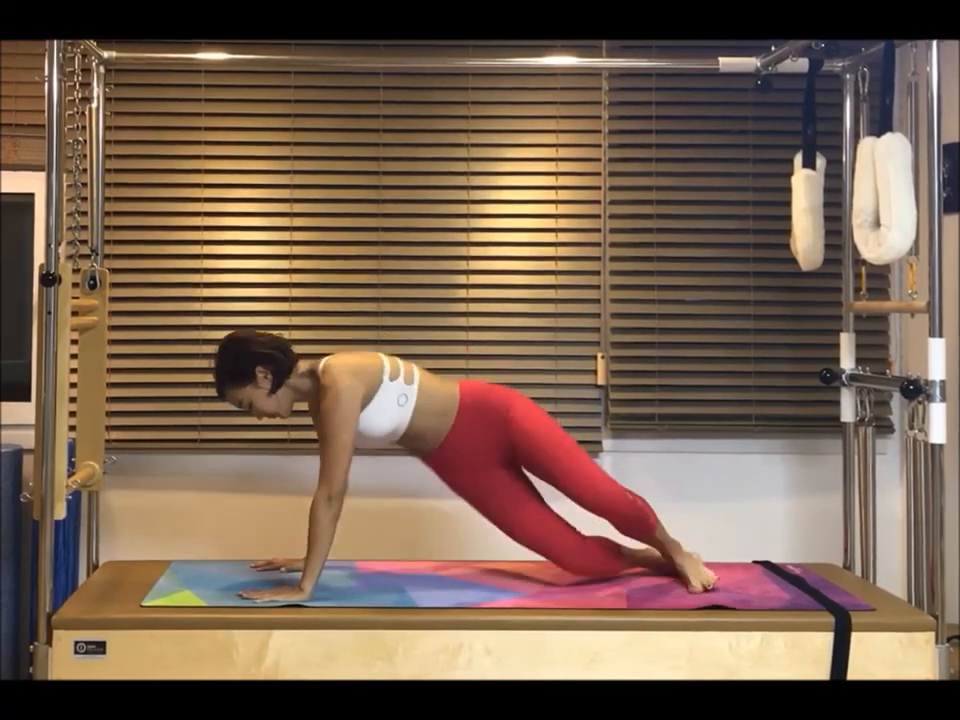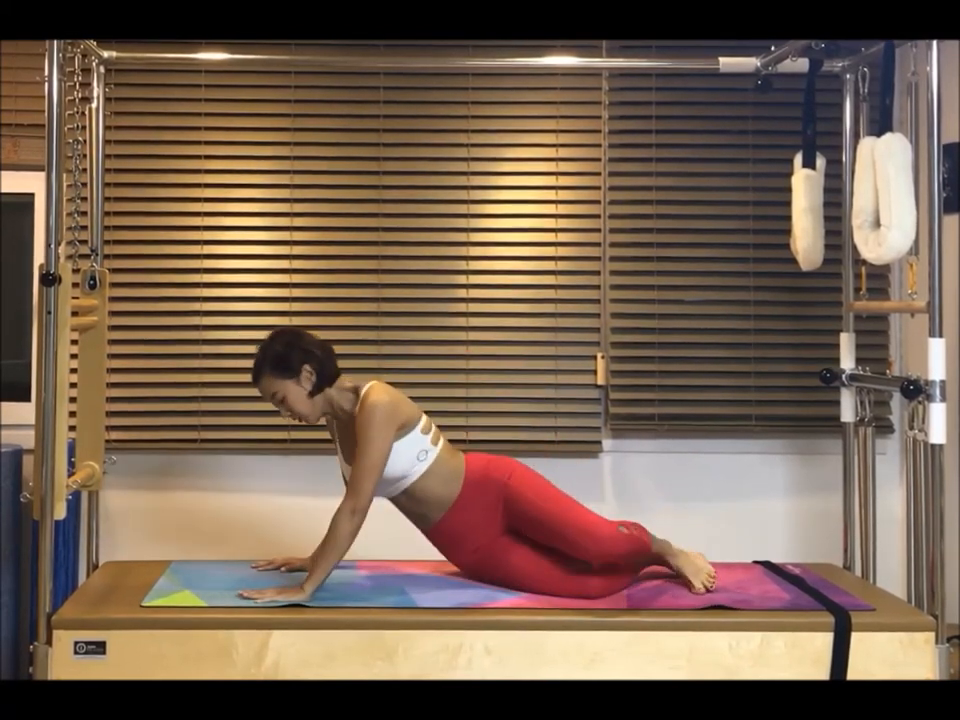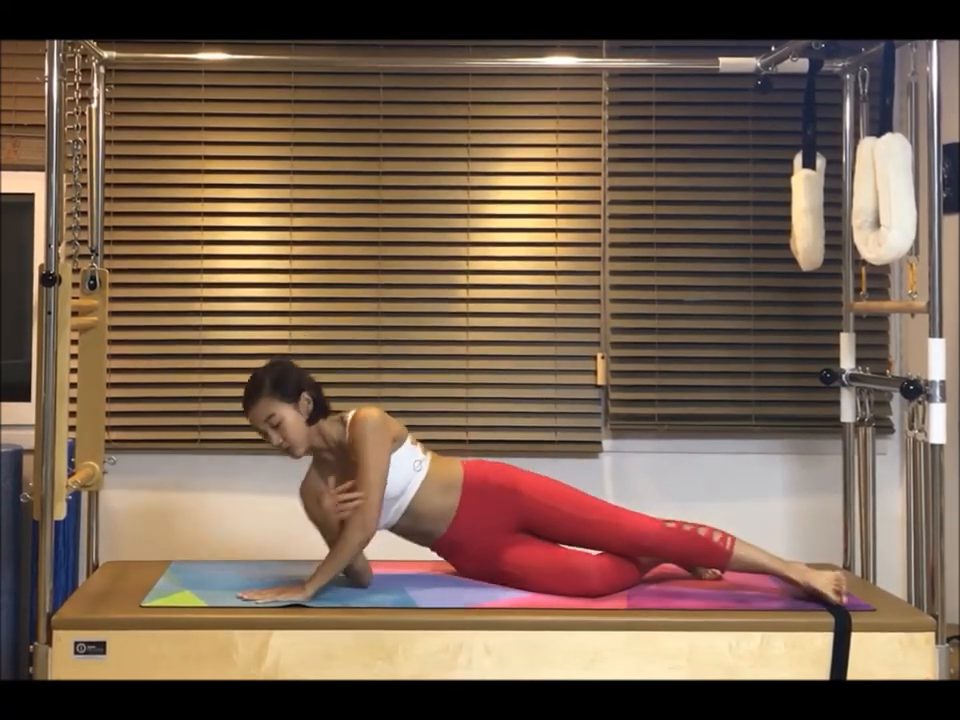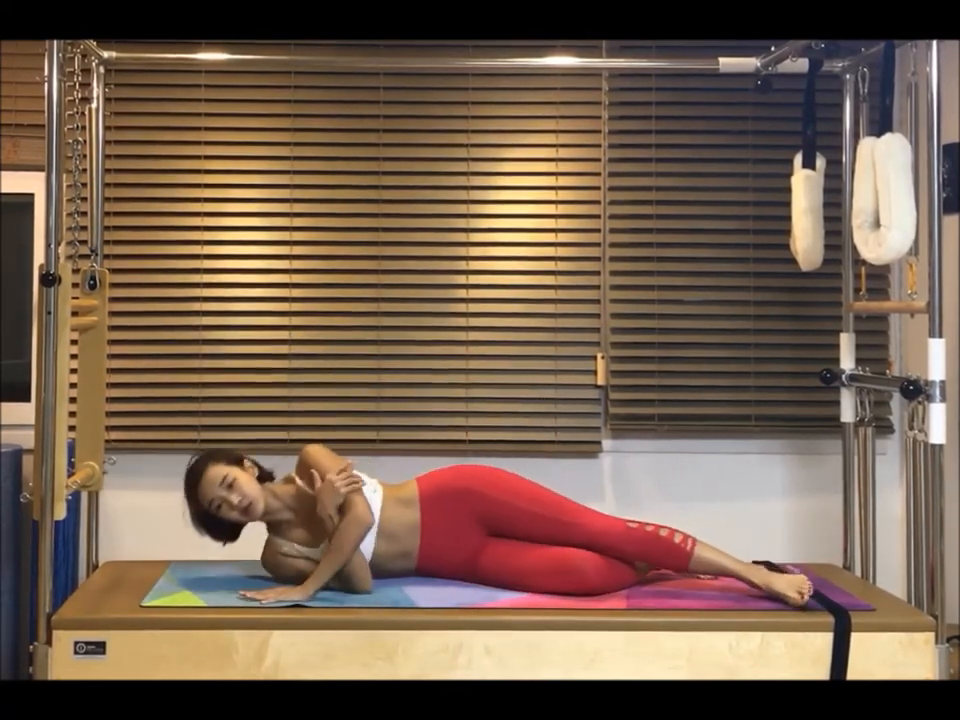
dt=0.5s
person 1, frame 1
left shoulder: (339, 381)
right shoulder: (319, 397)
left elbow: (330, 494)
right elbow: (331, 490)
left wrist: (305, 586)
right wrist: (307, 559)
left hip: (496, 413)
right hip: (459, 458)
left knee: (597, 493)
right knee: (574, 556)
left ankle: (674, 549)
right ankle: (652, 558)
person 1, frame 2
left shoulder: (376, 403)
right shoulder: (337, 421)
left elbow: (356, 509)
right elbow: (355, 503)
left wrist: (306, 588)
right wrist: (313, 560)
left hip: (493, 486)
right hip: (466, 543)
left knee: (597, 542)
left ankle: (663, 549)
right ankle: (647, 561)
person 1, frame 3
left shoulder: (366, 424)
right shoulder: (313, 490)
left elbow: (364, 525)
right elbow: (361, 571)
left wrist: (304, 588)
right wrist: (338, 539)
left hip: (495, 495)
right hip: (477, 553)
left knee: (639, 532)
right knee: (595, 579)
left ankle: (789, 569)
right ankle: (661, 569)
person 1, frame 4
left shoulder: (309, 461)
right shoulder: (279, 553)
left elbow: (362, 516)
right elbow: (360, 581)
left wrist: (307, 588)
right wrist: (328, 523)
left hip: (459, 498)
right hip: (457, 556)
left knee: (604, 529)
right knee: (590, 575)
left ankle: (758, 574)
right ankle: (660, 571)
